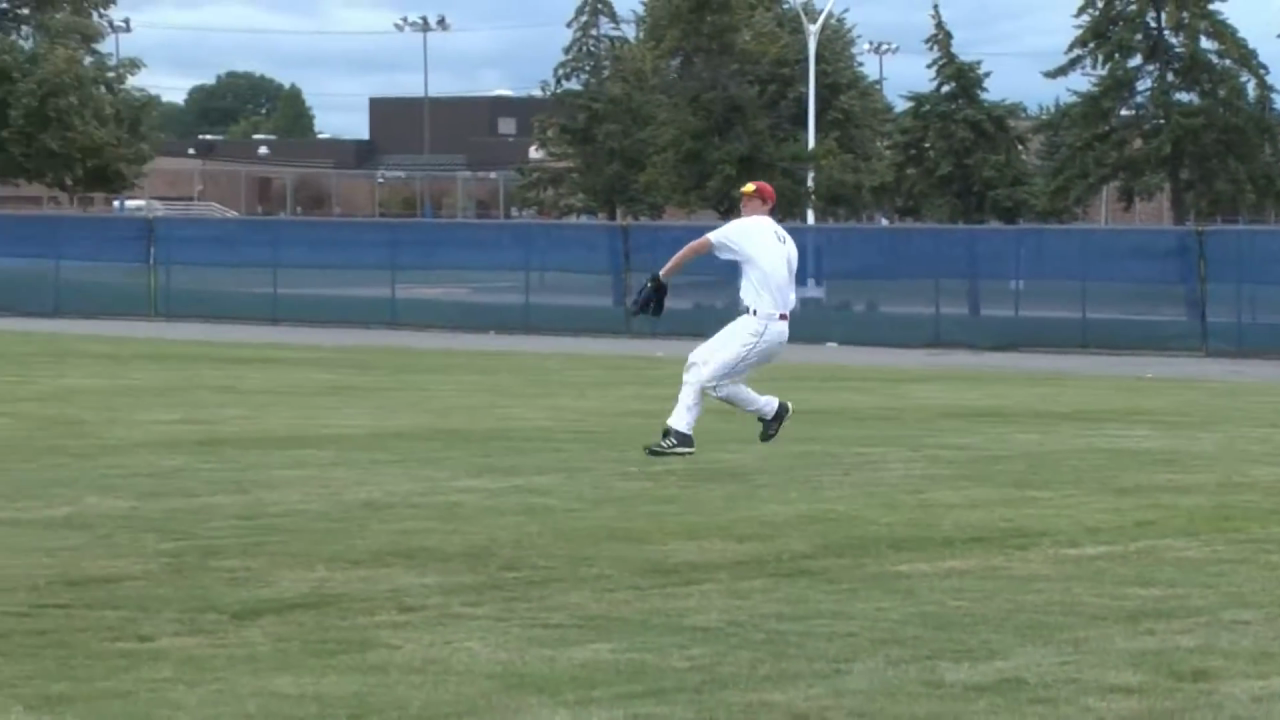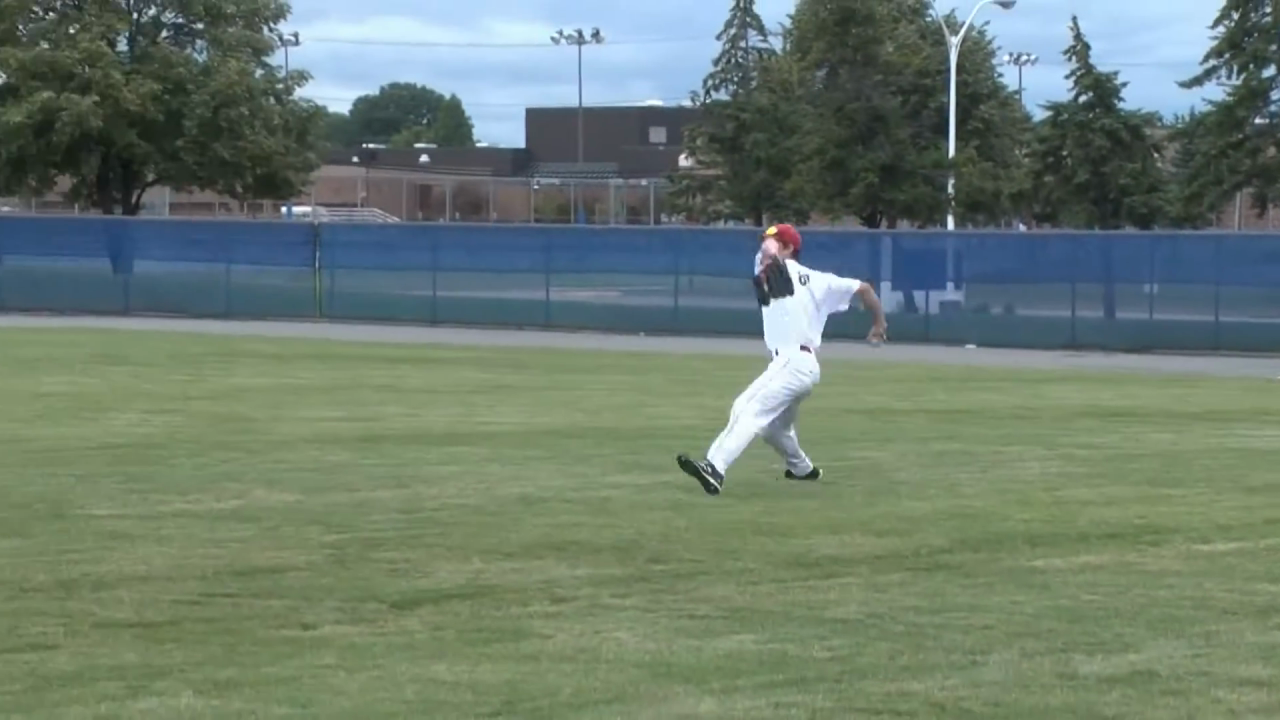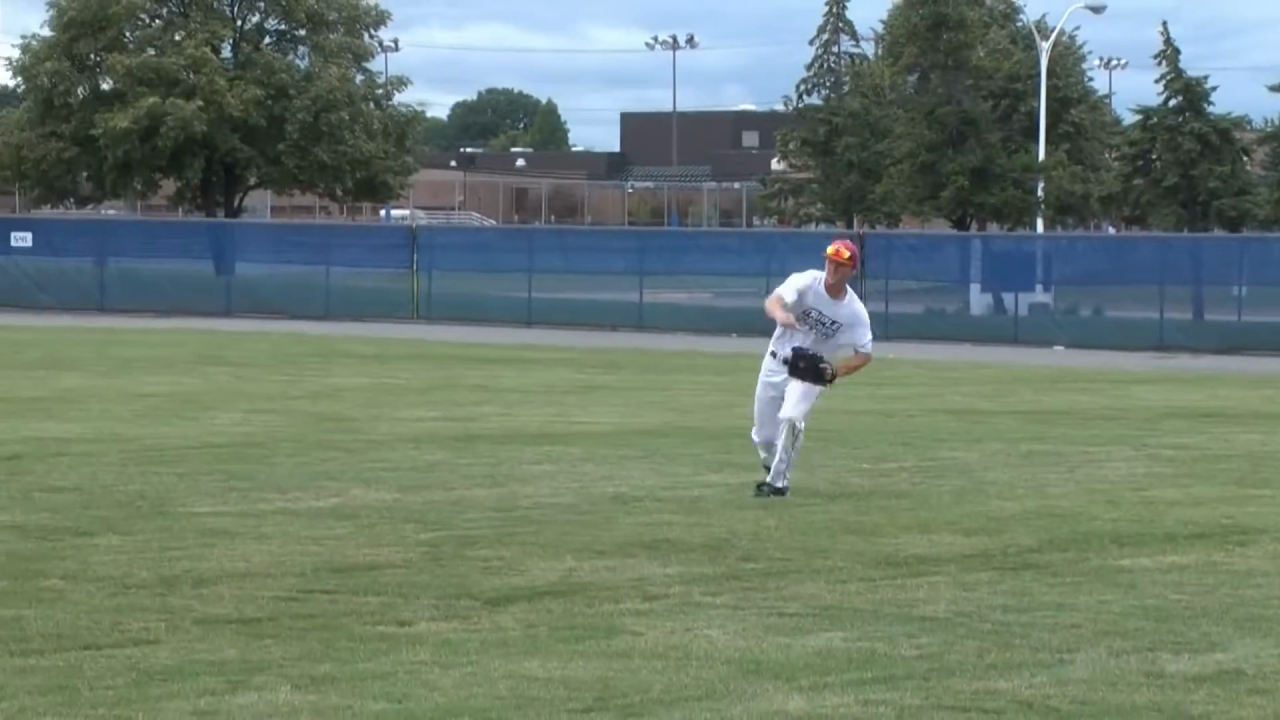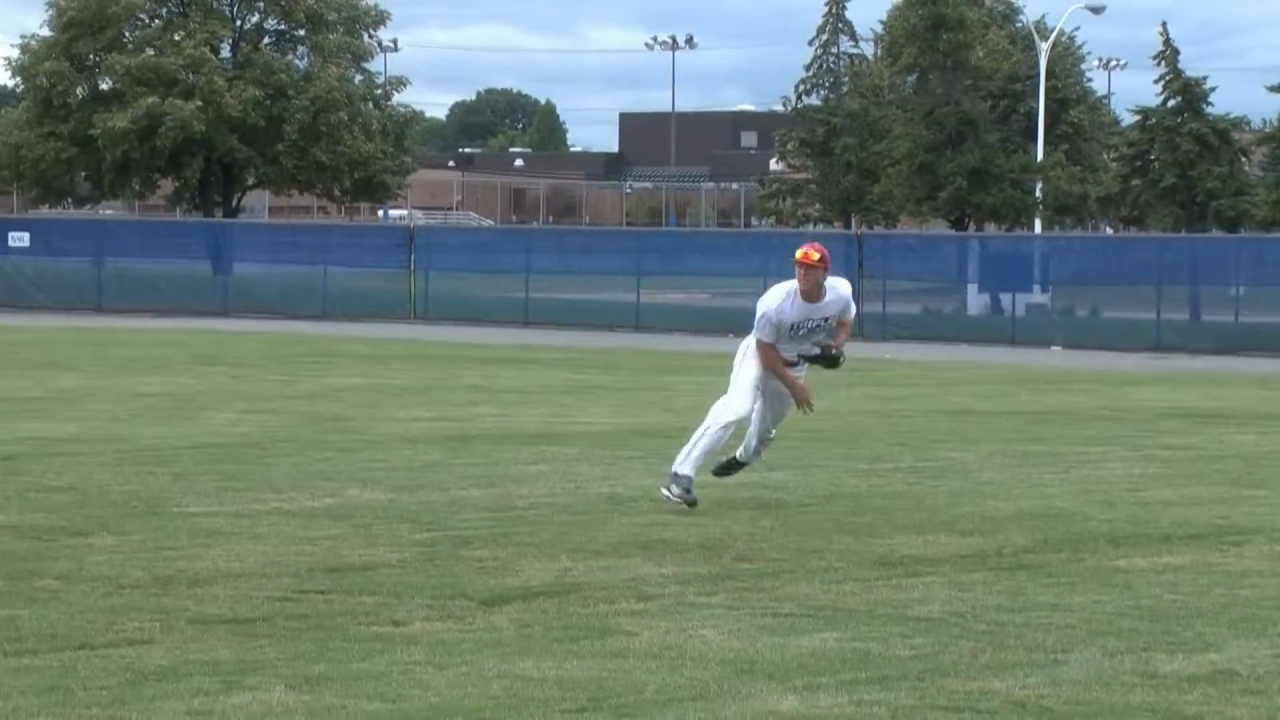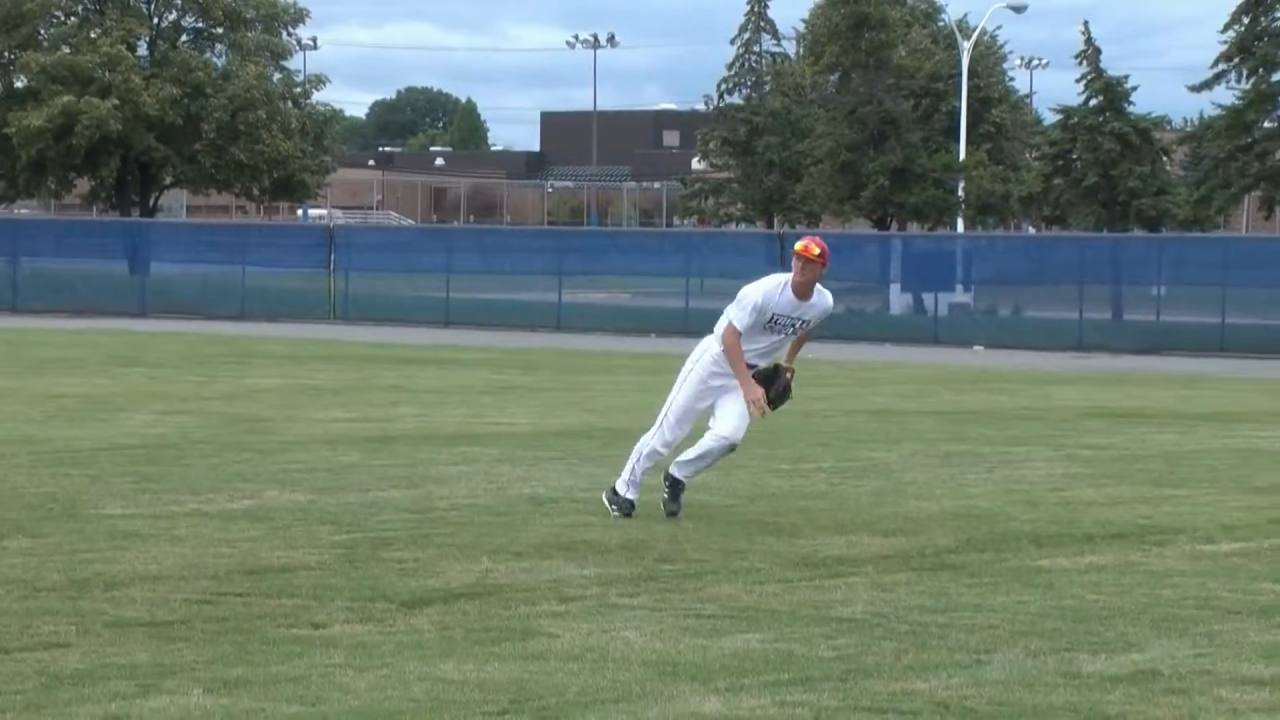
dt=0.3s
person 1, frame 1
left shoulder: (747, 227)
right shoulder: (787, 242)
left elbow: (697, 246)
left wrist: (664, 273)
left hip: (763, 326)
right hip: (767, 324)
left knee: (712, 380)
right knee: (699, 365)
left ankle: (771, 408)
right ankle: (678, 435)
person 1, frame 2
left shoulder: (772, 271)
right shoulder: (819, 280)
left elbow: (770, 245)
right elbow: (863, 288)
right wrist: (878, 321)
left hip: (792, 364)
right hip: (800, 367)
left knee: (748, 412)
right knee: (774, 425)
left ankle: (715, 469)
right ankle: (802, 468)
person 1, frame 3
left shoulder: (856, 311)
right shoulder: (805, 282)
left elbow: (863, 356)
right elbow: (772, 302)
left wrist: (830, 372)
right wrist: (781, 316)
left hip: (807, 377)
right hip: (776, 363)
left knee: (791, 419)
right knee: (762, 434)
left ankle: (777, 481)
right ankle: (772, 458)
person 1, frame 4
left shoulder: (841, 291)
right shoulder: (775, 301)
left elbow: (845, 323)
right elbow: (763, 349)
left wrist: (836, 347)
right wrist: (793, 386)
left hip: (795, 366)
right hip: (758, 358)
left knee: (764, 431)
right knee: (736, 410)
left ankle: (744, 457)
right ankle: (681, 475)
person 1, frame 5
left shoulder: (824, 303)
right shoulder: (764, 291)
right elbow: (729, 337)
left wrist: (788, 366)
right wrist: (748, 384)
left hip: (750, 371)
right hip: (715, 361)
left knee: (726, 436)
right knee: (669, 432)
